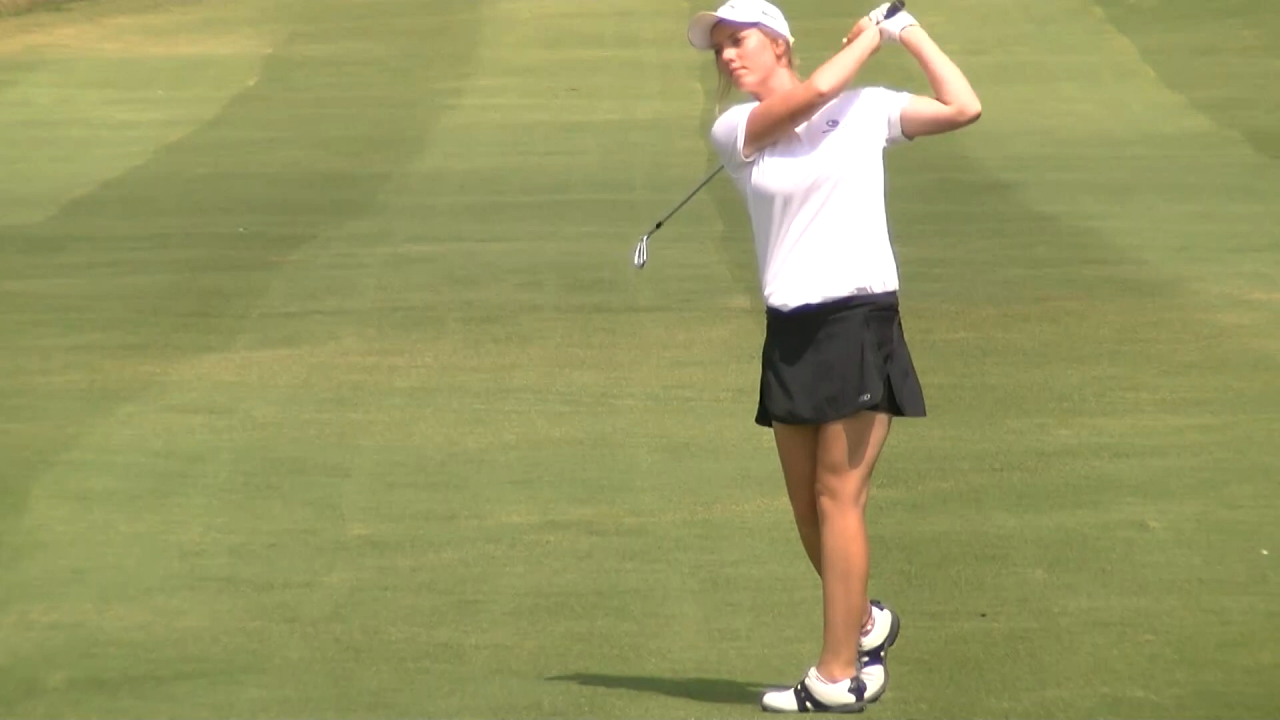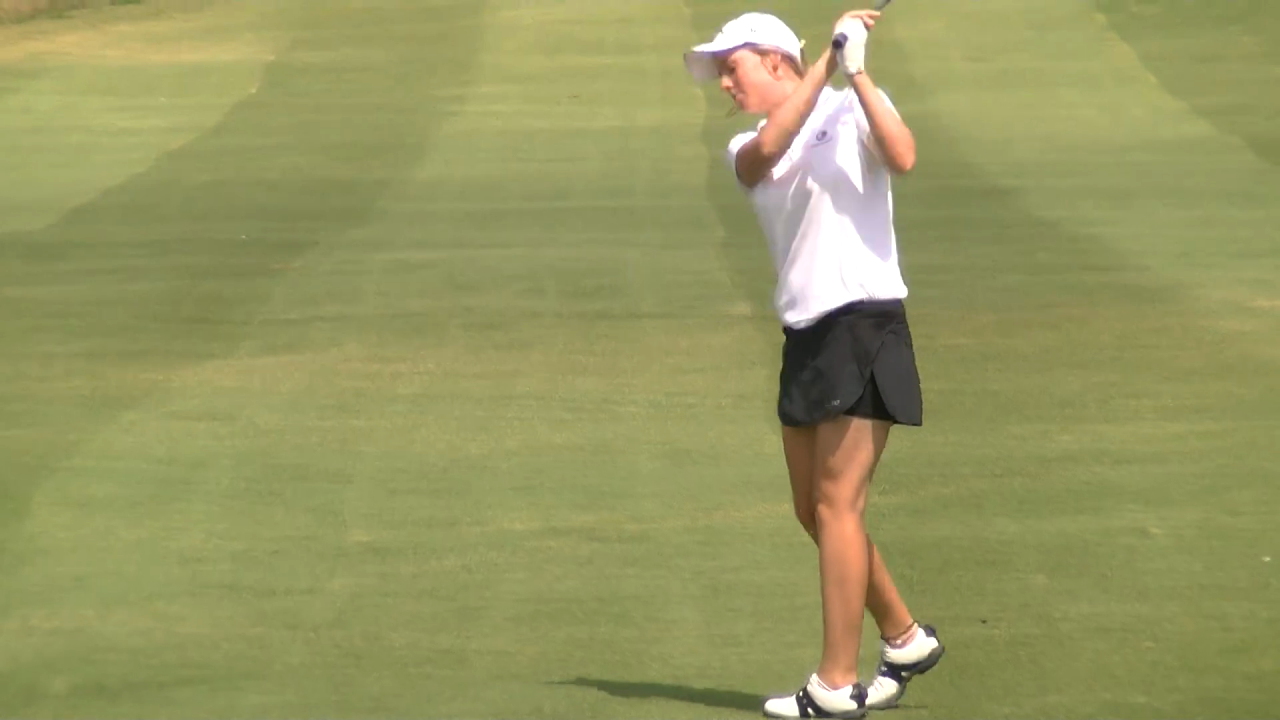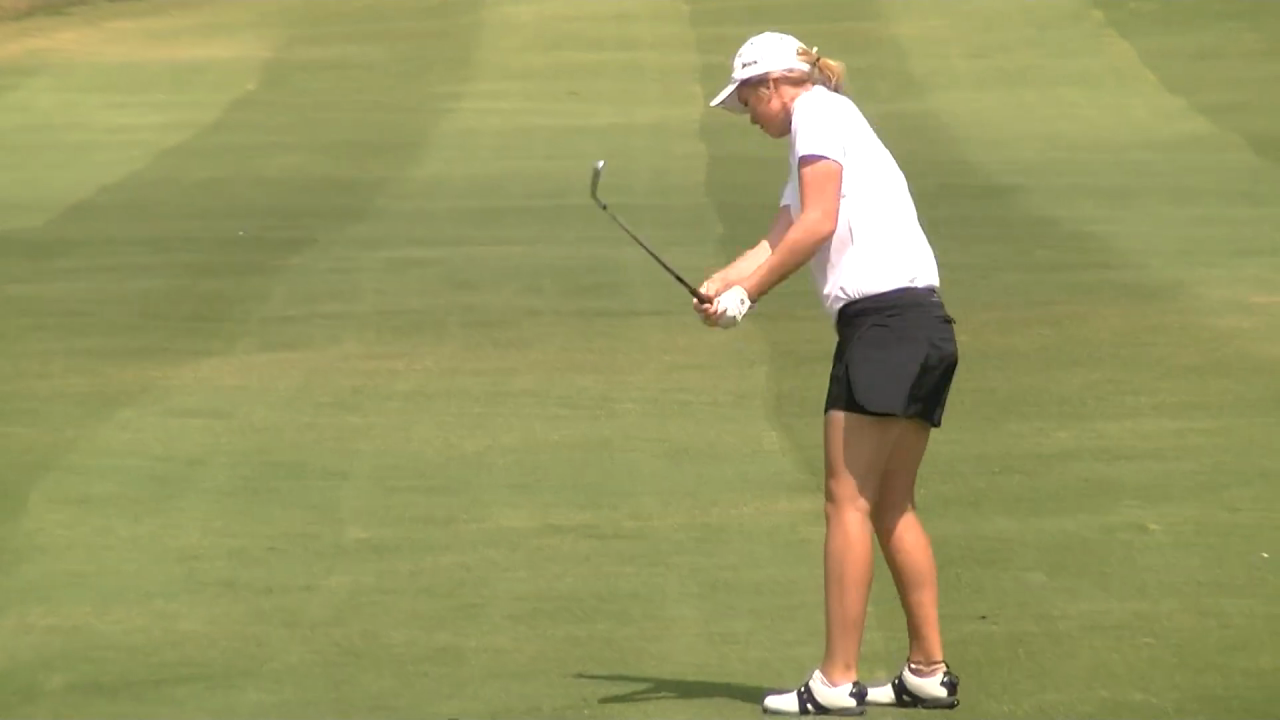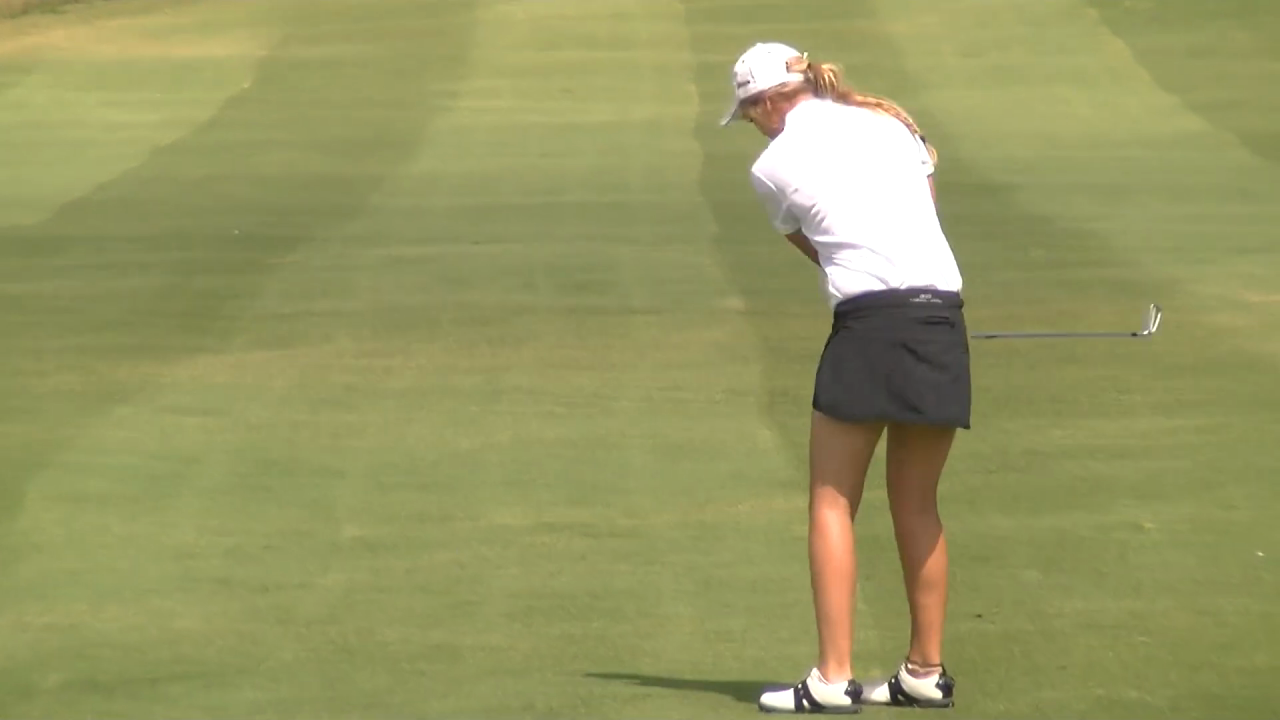
dt=0.3s
person 1, frame 1
left shoulder: (866, 107)
right shoulder: (733, 130)
left elbow: (965, 107)
right elbow: (814, 92)
left hip: (861, 321)
right hip: (790, 333)
left knee: (838, 499)
right knee: (809, 506)
left ankle: (836, 677)
right ankle: (862, 622)
person 1, frame 2
left shoulder: (850, 103)
right shoulder: (752, 145)
left elbow: (902, 158)
right elbow: (764, 155)
left wrist: (856, 73)
right wrist: (824, 61)
left hip: (864, 327)
right hip: (808, 339)
left knee: (836, 505)
right knee: (818, 508)
right ankle: (905, 637)
person 1, frame 3
left shoulder: (822, 110)
right shoulder: (813, 129)
left elbow: (814, 228)
right elbow: (779, 241)
left wrist: (747, 292)
right wrist: (725, 282)
left hip: (886, 320)
right hip: (914, 325)
left knee: (848, 503)
right knee: (890, 506)
person 1, frame 4
left shoulder: (769, 170)
right shoulder: (888, 121)
left hip: (870, 324)
right hip: (943, 318)
left knee: (832, 503)
right knee: (916, 505)
